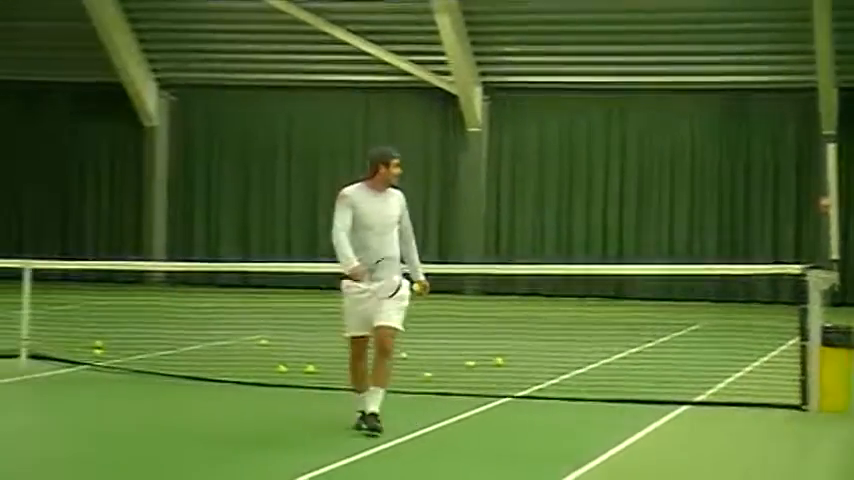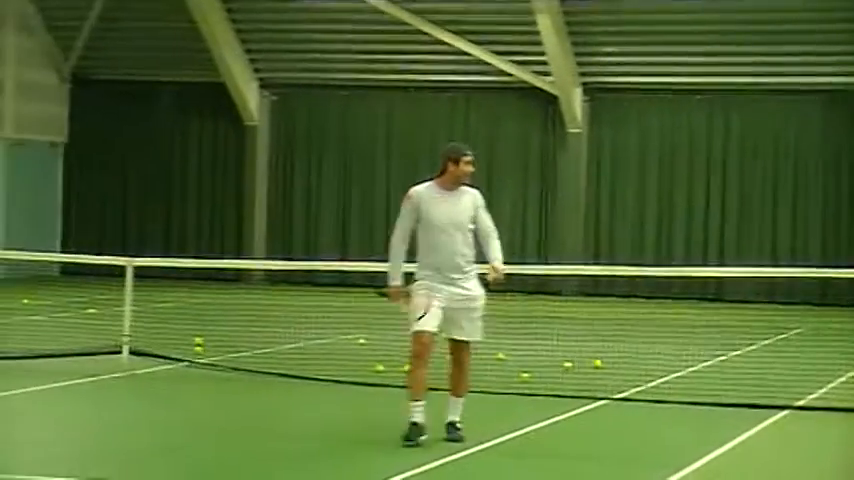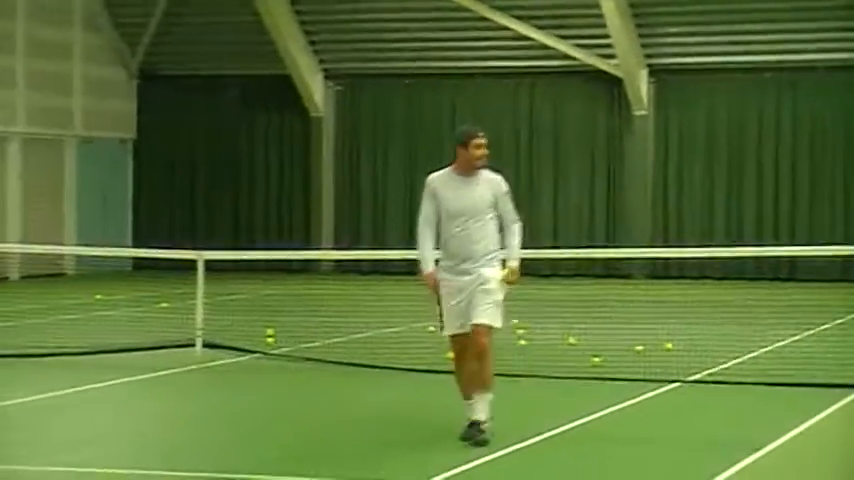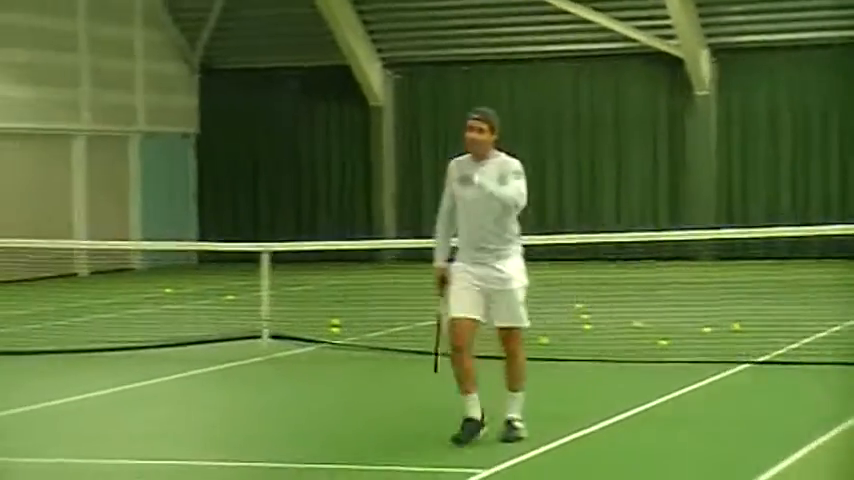
dt=0.5s
person 1, frame 1
left shoulder: (397, 198)
right shoulder: (349, 196)
left elbow: (407, 238)
right elbow: (339, 234)
left wrist: (418, 274)
right wrist: (351, 265)
left hip: (392, 283)
right hip: (359, 284)
left knee: (384, 345)
right knee: (358, 350)
left ankle: (375, 411)
right ankle: (364, 409)
person 1, frame 2
left shoulder: (473, 197)
right shoulder: (418, 195)
left elbow: (490, 235)
right elbow: (400, 238)
left wrist: (496, 263)
right wrist: (395, 280)
left hip: (466, 287)
right hip: (429, 285)
left knee: (460, 357)
right knee: (420, 349)
left ankle: (453, 420)
right ankle: (417, 422)
person 1, frame 3
left shoulder: (495, 182)
right shoulder: (435, 183)
left elbow: (512, 223)
right elbow: (426, 229)
left wrist: (513, 260)
right wrist: (427, 268)
left hip: (488, 273)
right hip: (451, 276)
left knee: (481, 345)
right knee: (461, 351)
left ankle: (481, 417)
right ankle: (473, 415)
person 1, frame 4
left shoulder: (511, 166)
right shoulder: (455, 167)
left elbow: (517, 201)
right elbow: (446, 215)
left wrist: (479, 181)
right wrist: (440, 261)
left hip: (505, 265)
right hip: (465, 267)
left knee: (511, 344)
right knee: (459, 340)
left ankle: (514, 417)
right ankle: (473, 415)
